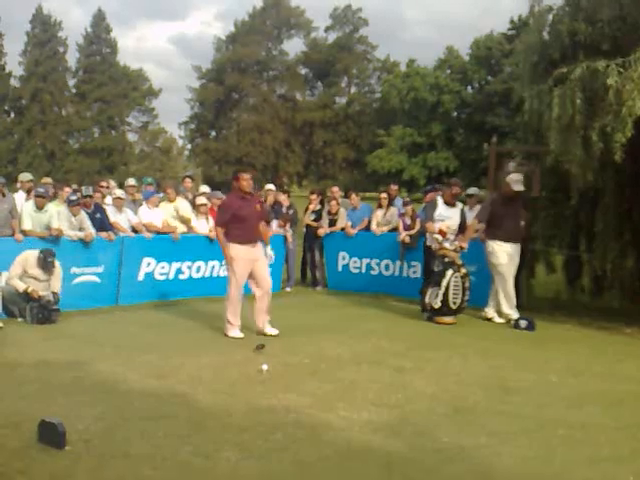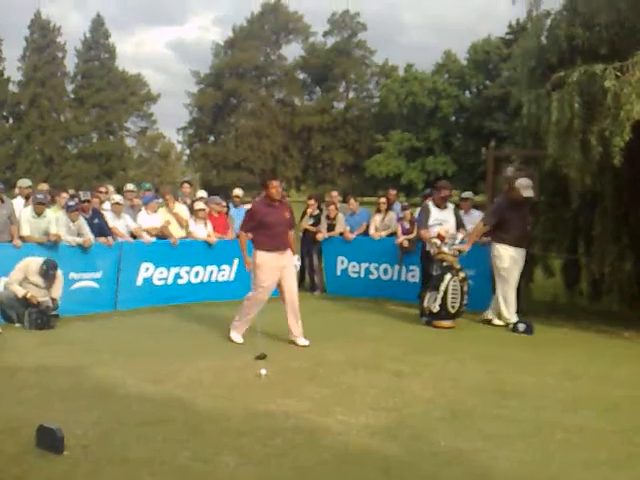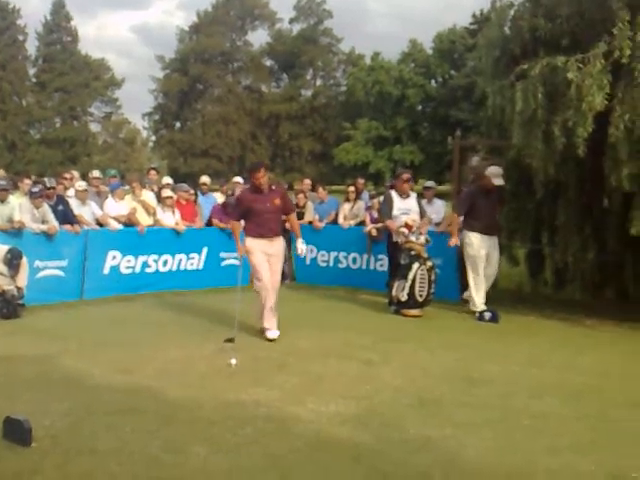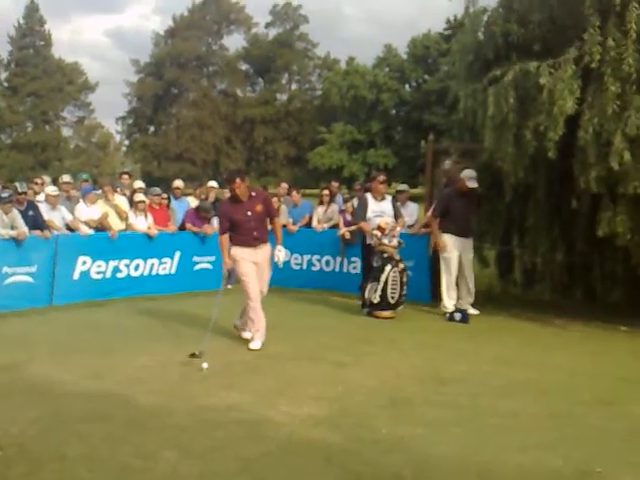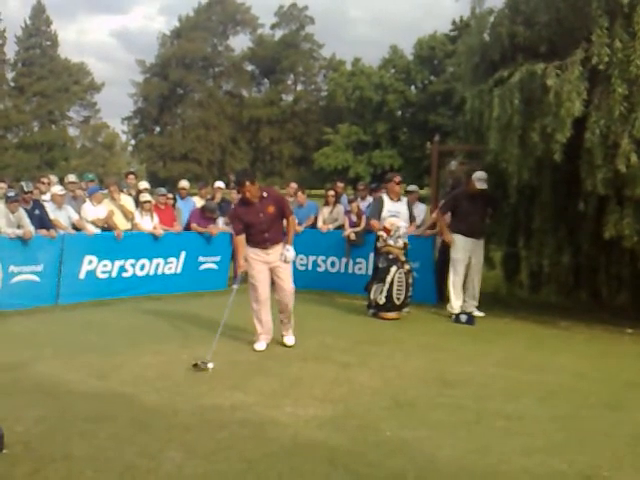
dt=0.3s
person 1, frame 1
left shoulder: (256, 200)
right shoulder: (230, 202)
right elbow: (219, 228)
left wrist: (267, 244)
right wrist: (225, 250)
left hip: (256, 248)
right hip: (237, 250)
left knee: (265, 285)
right knee: (235, 289)
left ankle: (263, 324)
right ankle: (232, 326)
person 1, frame 2
left shoulder: (286, 207)
right shoulder: (257, 209)
right elbow: (243, 233)
left wrist: (295, 254)
right wrist: (246, 257)
left hip: (286, 256)
right hip: (265, 257)
left knee: (292, 296)
right knee: (258, 295)
left ankle: (296, 334)
right ankle: (237, 328)
person 1, frame 3
left shoulder: (279, 193)
right shoulder: (244, 196)
left elbow: (291, 215)
right elbow: (235, 220)
left wrist: (299, 239)
right wrist: (238, 243)
left hip: (277, 242)
right hip: (255, 243)
left knee: (274, 284)
right knee: (265, 282)
left ankle: (270, 322)
right ankle: (268, 324)
person 1, frame 4
left shoulder: (262, 197)
right shoulder: (226, 207)
left elbow: (275, 220)
right elbow: (224, 234)
left wrist: (279, 245)
right wrist: (225, 257)
left hip: (264, 249)
right hip: (241, 252)
left knee: (261, 291)
right knee: (252, 293)
left ankle: (242, 323)
right ankle: (257, 334)
person 1, frame 5
left shoulder: (275, 197)
right shoulder: (238, 209)
left elbow: (290, 219)
right elbow: (239, 235)
left wrist: (289, 245)
right wrist: (240, 259)
left hip: (278, 249)
right hip: (255, 253)
left knee: (286, 290)
right knee: (260, 295)
left ankle: (287, 329)
right ankle: (263, 335)
person 2, frame 1
left shoulder: (519, 198)
right shoulder: (494, 200)
right elbow: (478, 221)
left wrist: (522, 222)
left hip: (515, 244)
right hip: (497, 244)
left knee: (501, 280)
right knee: (504, 279)
left ankle: (491, 311)
right ankle: (511, 313)
person 2, frame 2
left shoulder: (526, 203)
right shoulder: (501, 204)
right elbow: (483, 224)
left wrist: (527, 228)
right wrist: (468, 243)
left hip: (520, 249)
right hip: (502, 248)
left knee: (512, 285)
right knee: (506, 284)
left ankle: (492, 313)
right ankle: (509, 318)
person 2, frame 3
left shoulder: (497, 191)
right shoulder: (471, 192)
right elbow: (457, 214)
left wrist: (496, 219)
right wrist: (454, 235)
left hip: (492, 236)
right hip: (474, 235)
left knee: (492, 270)
right knee: (476, 272)
left ankle: (471, 296)
right ankle: (477, 306)
person 2, frame 4
left shoulder: (473, 195)
right shoulder: (447, 195)
right elbow: (434, 218)
left wrist: (472, 223)
right wrist: (438, 238)
left hip: (467, 238)
right hip: (449, 238)
left knee: (468, 273)
right knee: (449, 273)
left ankle: (465, 304)
right ankle: (449, 307)
person 2, frame 5
left shoulder: (486, 197)
right shoulder: (457, 195)
left elbow: (494, 210)
right elbow: (440, 213)
left wrist: (486, 220)
right wrist: (446, 232)
left hip: (478, 240)
right hip: (460, 238)
left knee: (475, 275)
right knee: (457, 274)
left ankle: (470, 306)
right ankle: (455, 309)
person 3, frame 1
left shoulder: (460, 207)
right shoulder: (435, 202)
left elbow: (465, 230)
right elbow: (428, 223)
left wrist: (462, 241)
right wrist: (437, 234)
right hip: (432, 246)
right knee: (430, 277)
right ankle: (427, 307)
person 3, frame 2
left shoulder: (452, 208)
right shoulder: (427, 207)
left elbow: (461, 228)
right elbow: (422, 230)
right hip: (430, 251)
right knee: (428, 283)
right ankle: (426, 313)
person 3, frame 3
left shoulder: (414, 197)
right shoulder: (390, 196)
left elbow: (424, 216)
right elbow: (386, 220)
left wrist: (423, 226)
right wrist: (398, 230)
right hip: (396, 240)
right knee: (396, 272)
right ankle: (394, 301)
person 3, frame 4
left shoulder: (390, 200)
right shoulder: (365, 199)
left elbow: (400, 218)
right elbow: (360, 222)
left wrist: (397, 228)
right wrist: (372, 231)
right hip: (371, 242)
right knee: (369, 273)
person 3, frame 5
left shoulder: (405, 201)
right shoulder: (381, 199)
left elbow: (413, 221)
right elbow: (372, 220)
left wrist: (411, 228)
right wrist: (381, 230)
left hip: (401, 244)
right hip: (384, 243)
left knee: (401, 275)
right knee: (380, 274)
left ankle: (399, 304)
right ankle: (374, 304)
